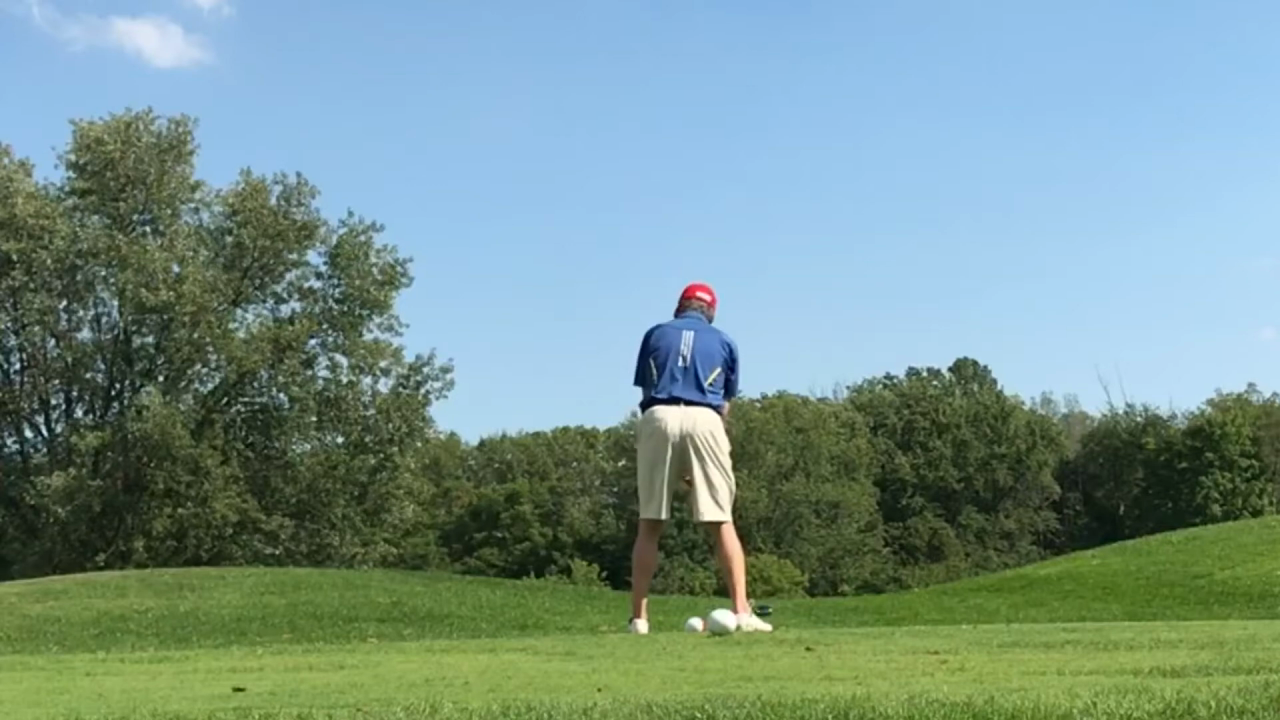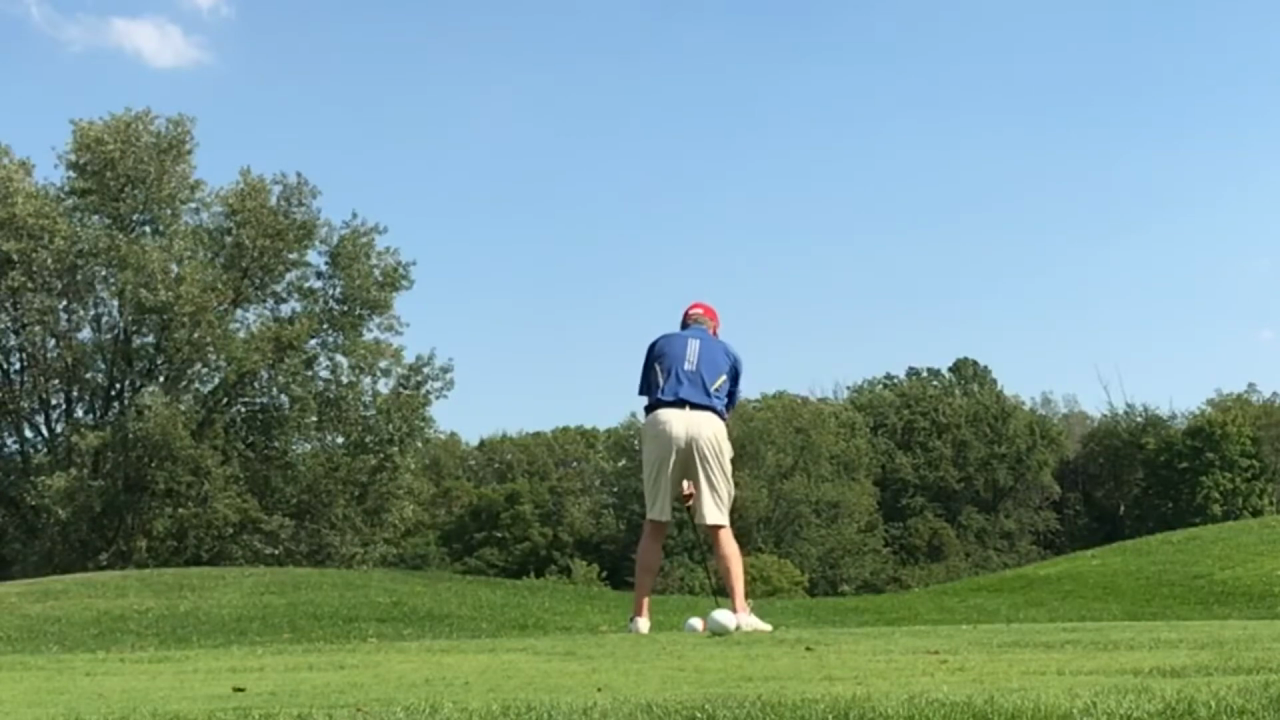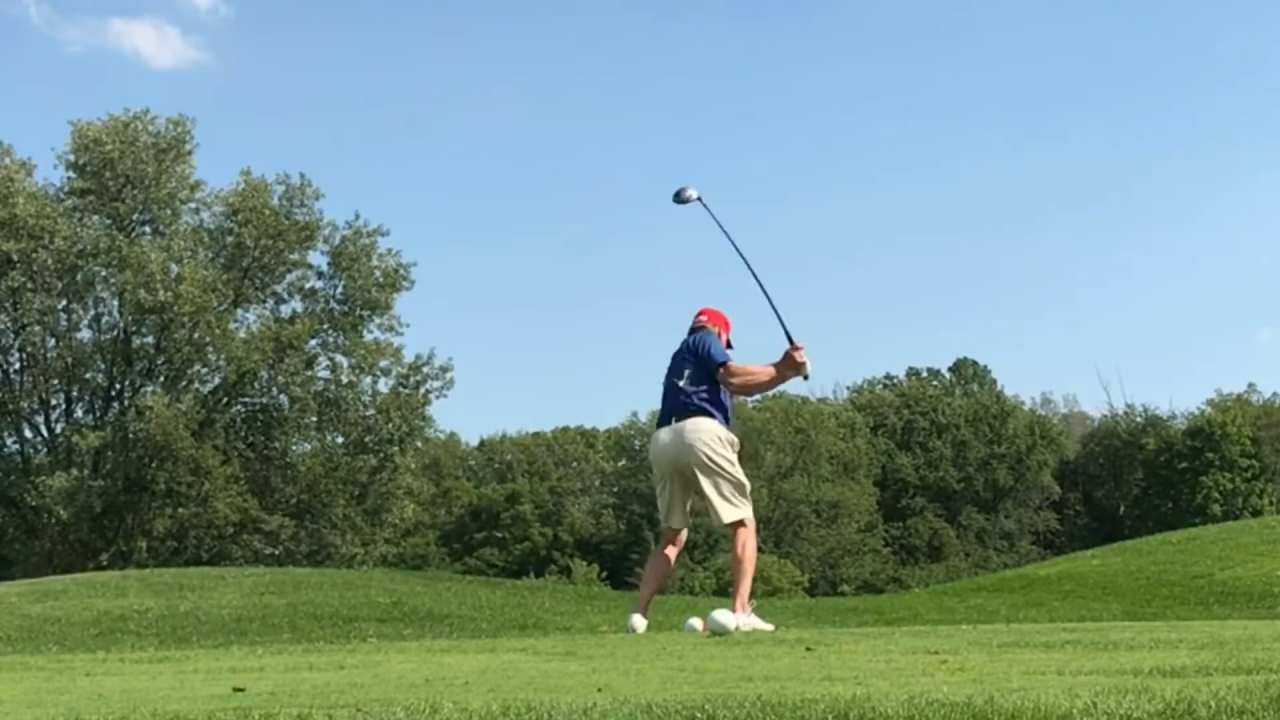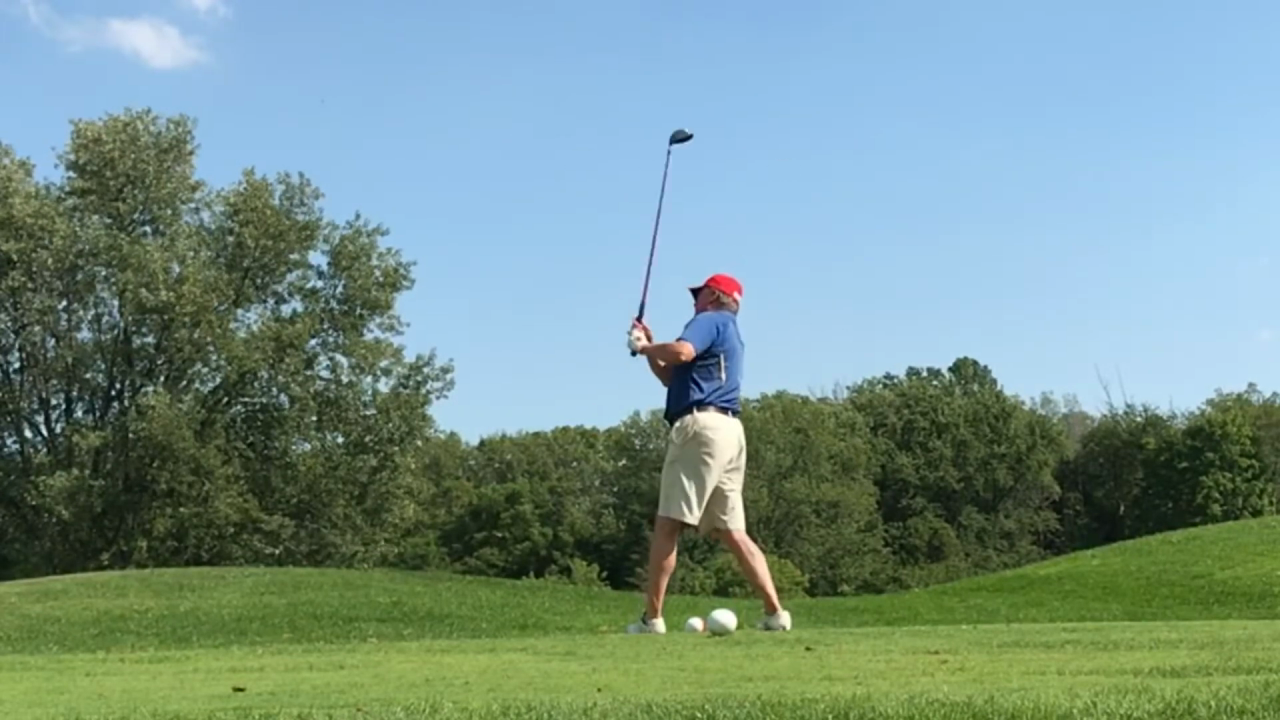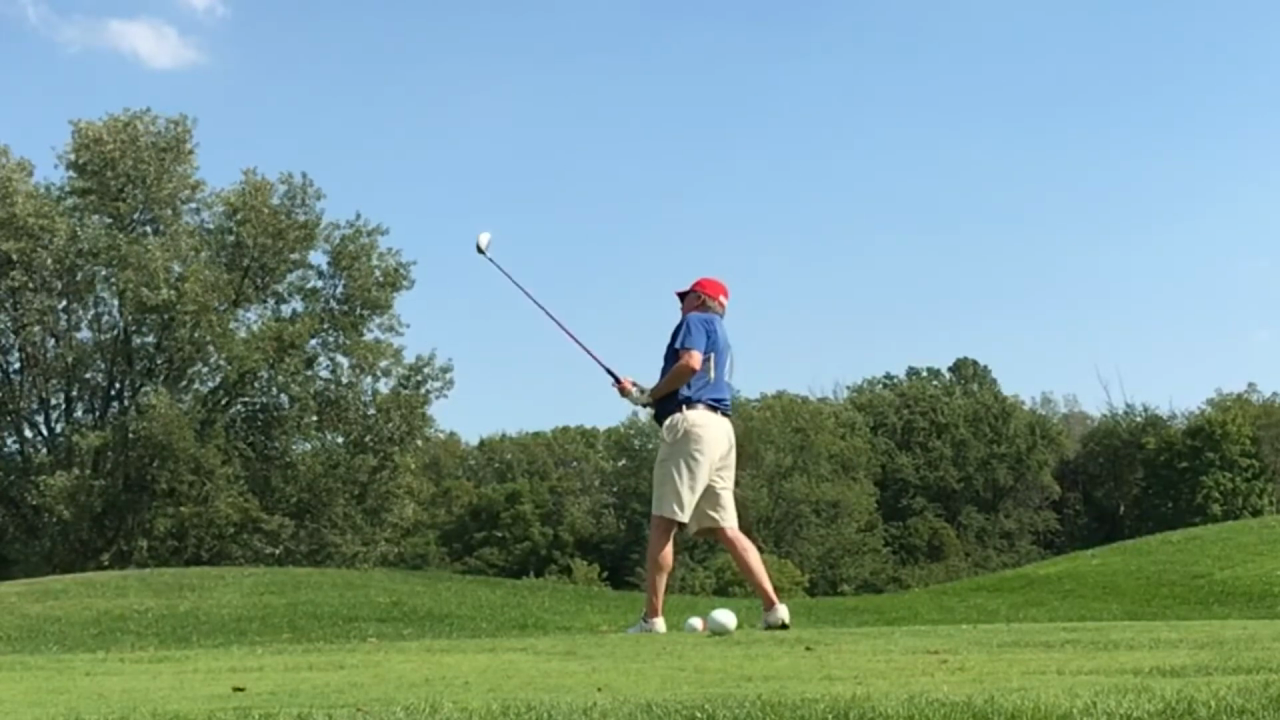
dt=1s
person 1, frame 1
left shoulder: (655, 334)
right shoulder: (724, 341)
left hip: (658, 419)
right hip: (703, 421)
left knee: (649, 524)
right knee: (721, 521)
left ankle: (639, 617)
right ankle: (742, 612)
person 1, frame 2
left shoulder: (660, 344)
right shoulder: (729, 354)
left wrist: (677, 476)
right wrist: (696, 480)
left hip: (662, 423)
right hip: (707, 426)
left knee: (655, 525)
right knee: (719, 526)
left ankle: (640, 616)
right ankle: (741, 612)
person 1, frame 3
left shoulder: (686, 357)
right shoulder: (704, 344)
left elbow: (743, 383)
right elbow: (733, 376)
left wrist: (785, 368)
right wrist: (781, 368)
left hip: (665, 442)
right hip: (702, 436)
left knee: (672, 538)
right knee: (744, 525)
left ankle: (639, 614)
right ankle: (741, 611)
person 1, frame 4
left shoulder: (709, 321)
right shoulder: (730, 336)
left elbow: (681, 353)
right elbow: (673, 378)
left wrist: (643, 347)
right wrist: (649, 347)
left hip: (702, 428)
right hip: (728, 431)
left knee: (668, 526)
right knee: (732, 532)
left ankle: (651, 618)
right ankle: (775, 613)
person 1, frame 5
left shoulder: (696, 321)
right shoulder: (722, 340)
left elbow: (689, 364)
left wrist: (649, 395)
right wrist: (642, 394)
left hip: (692, 426)
right hip: (720, 429)
left knee: (662, 525)
right knee: (726, 528)
left ankle: (652, 618)
right ankle: (773, 607)
